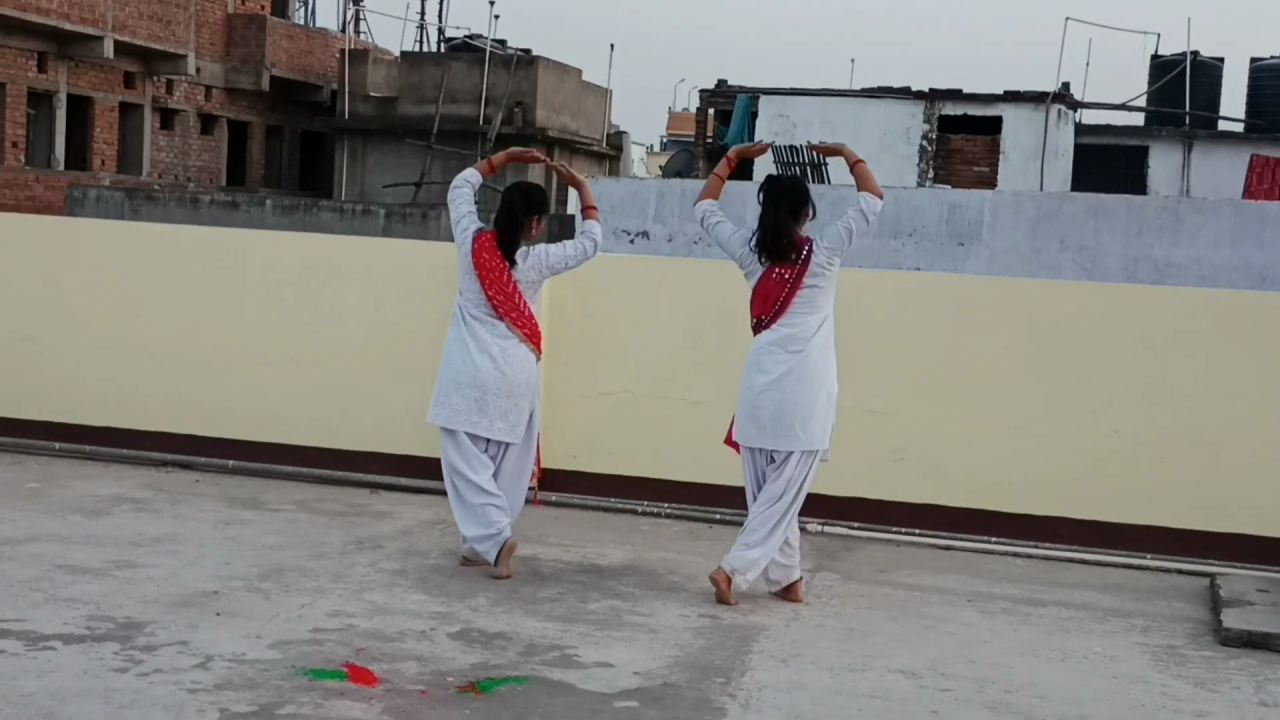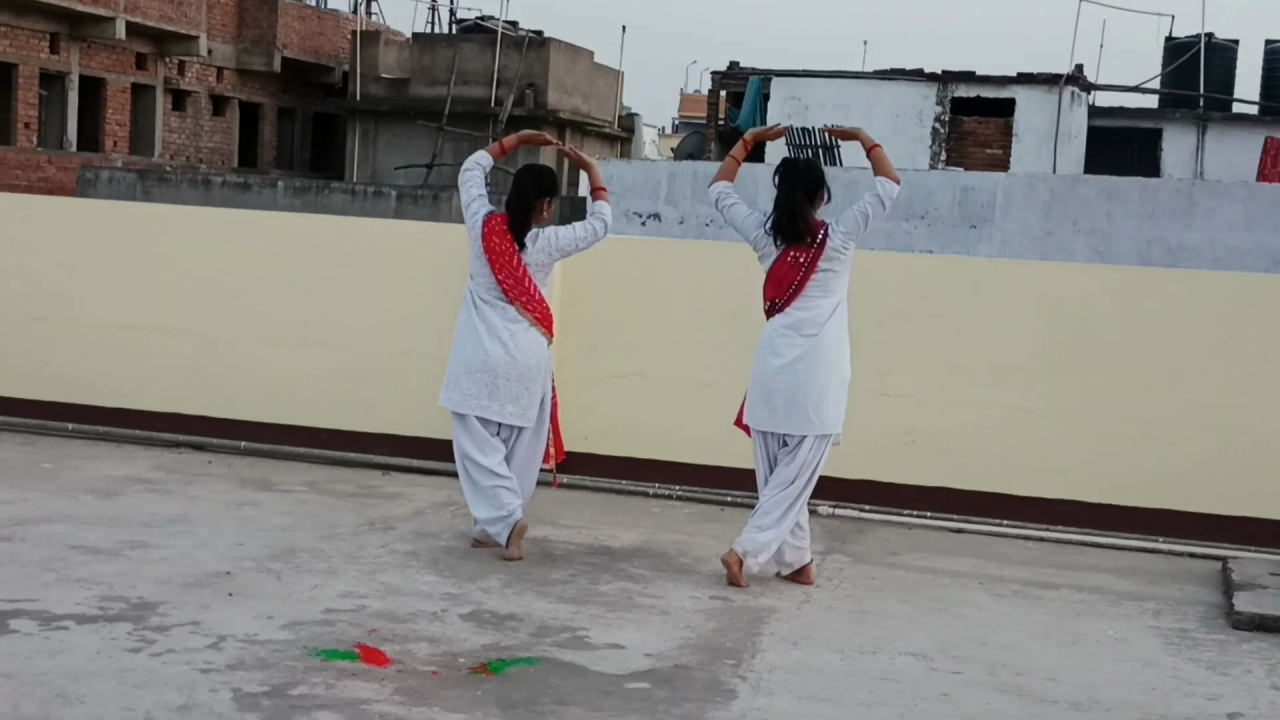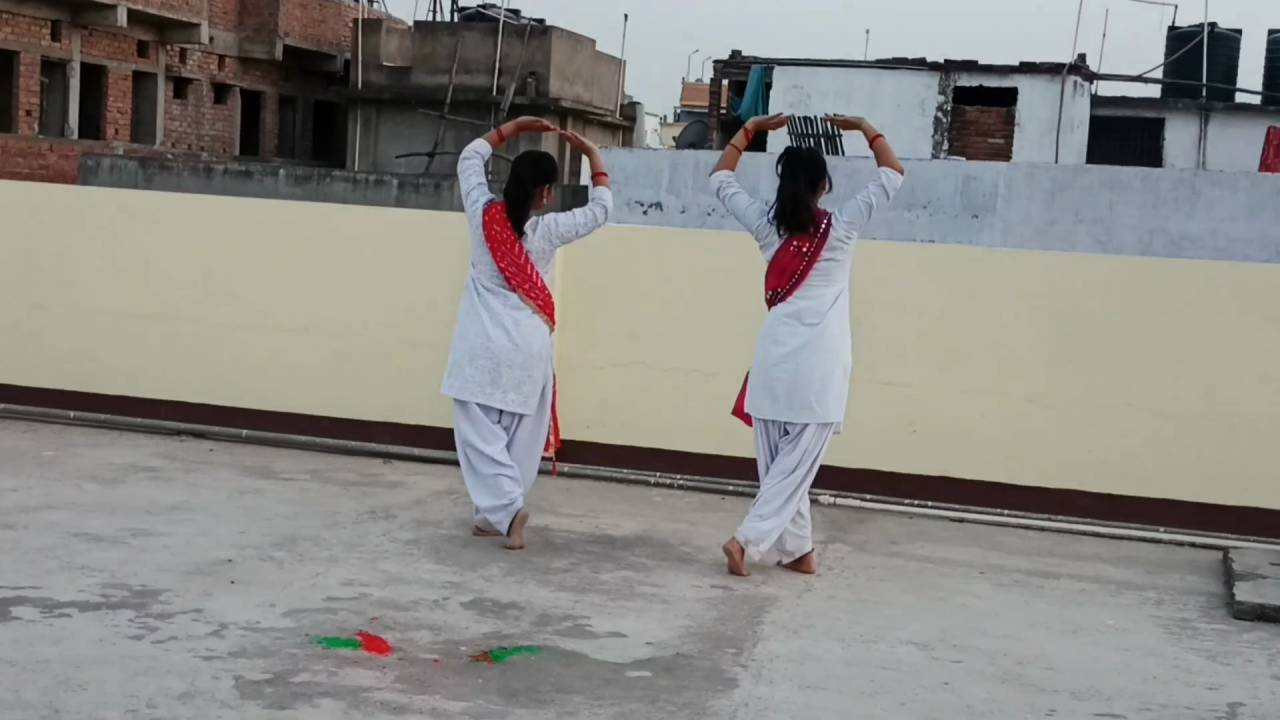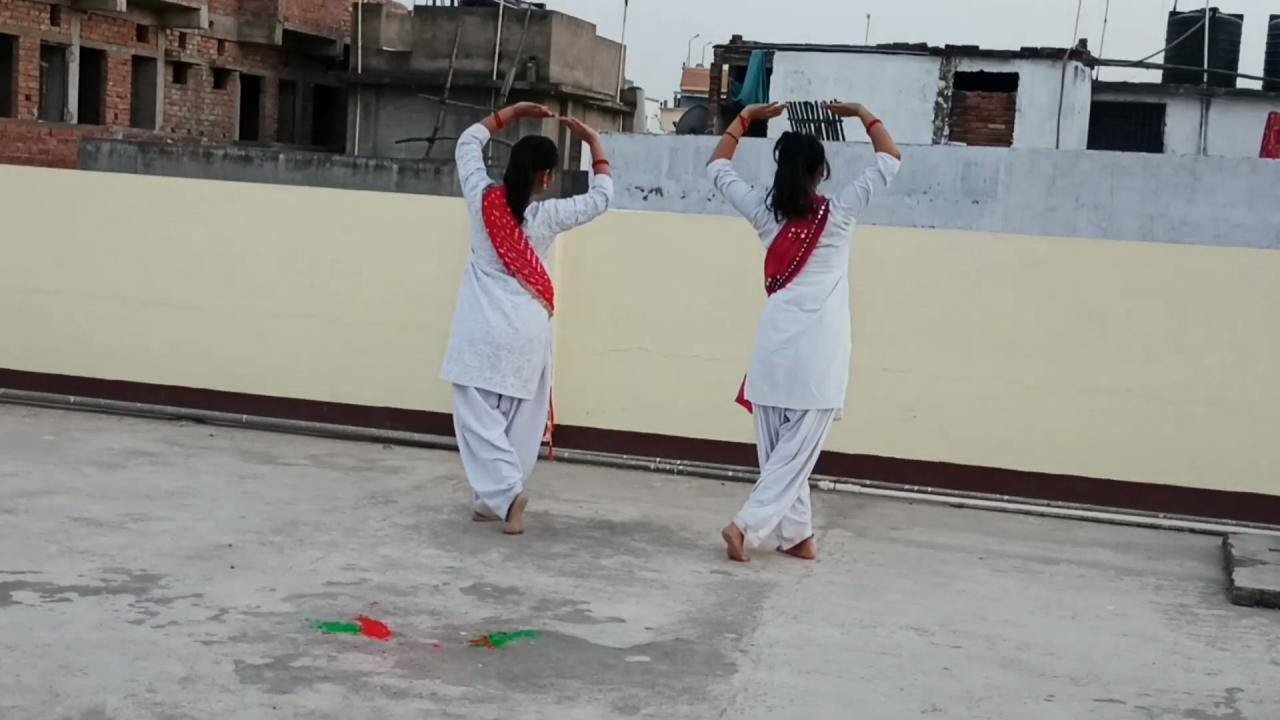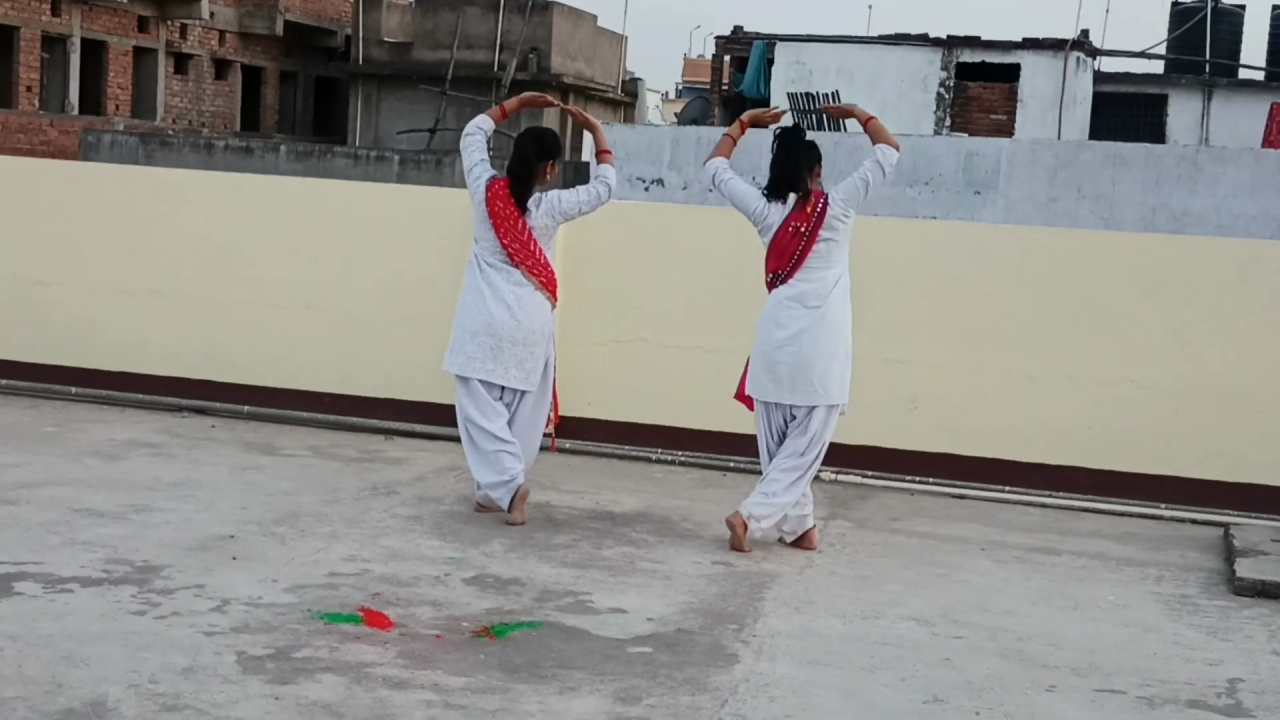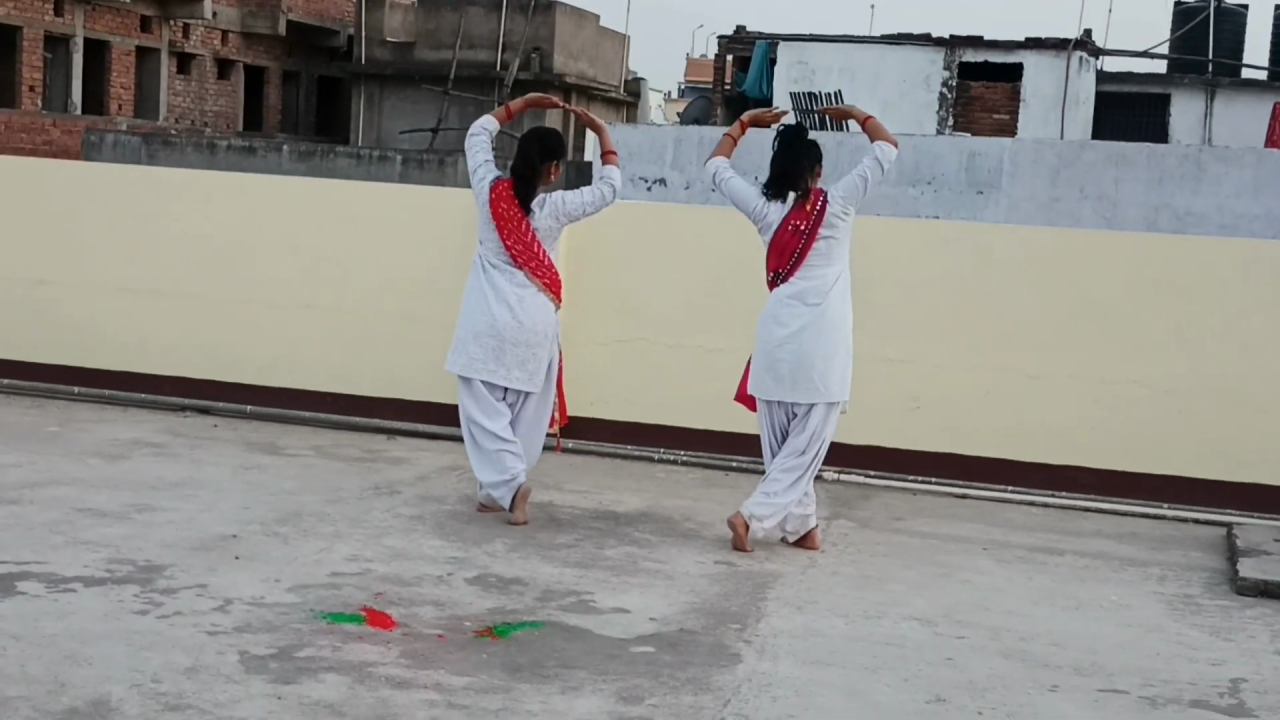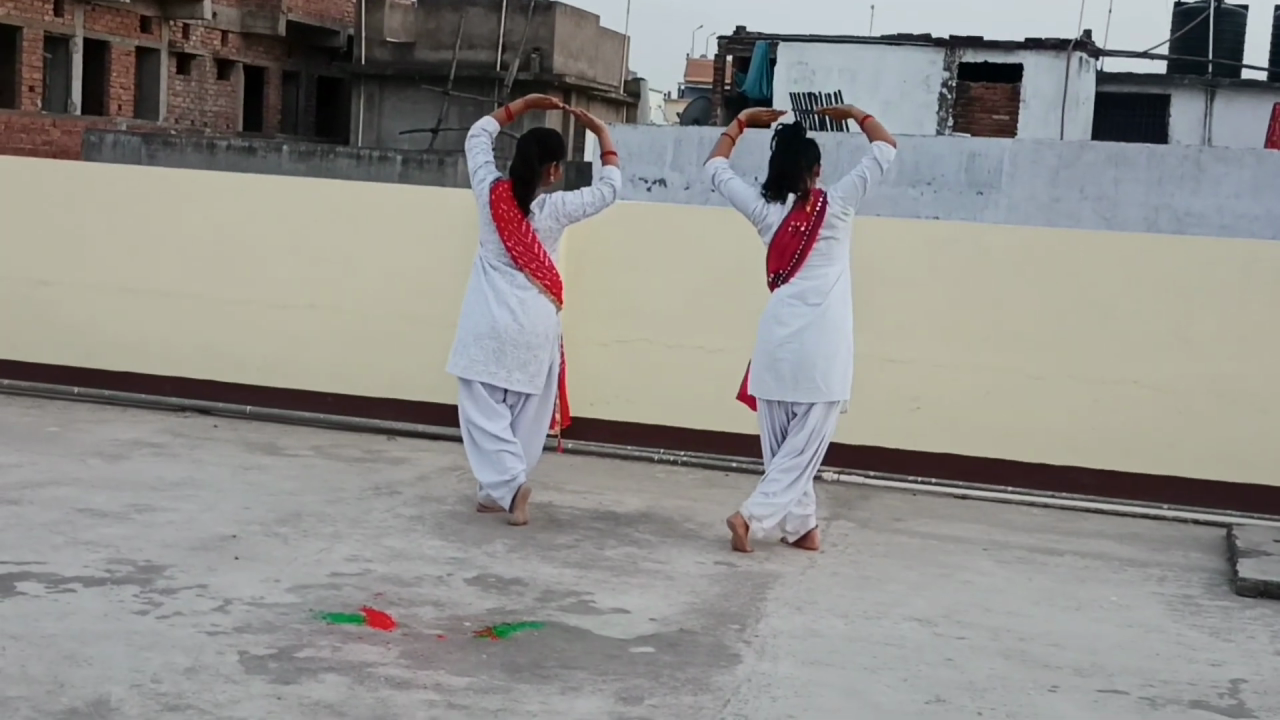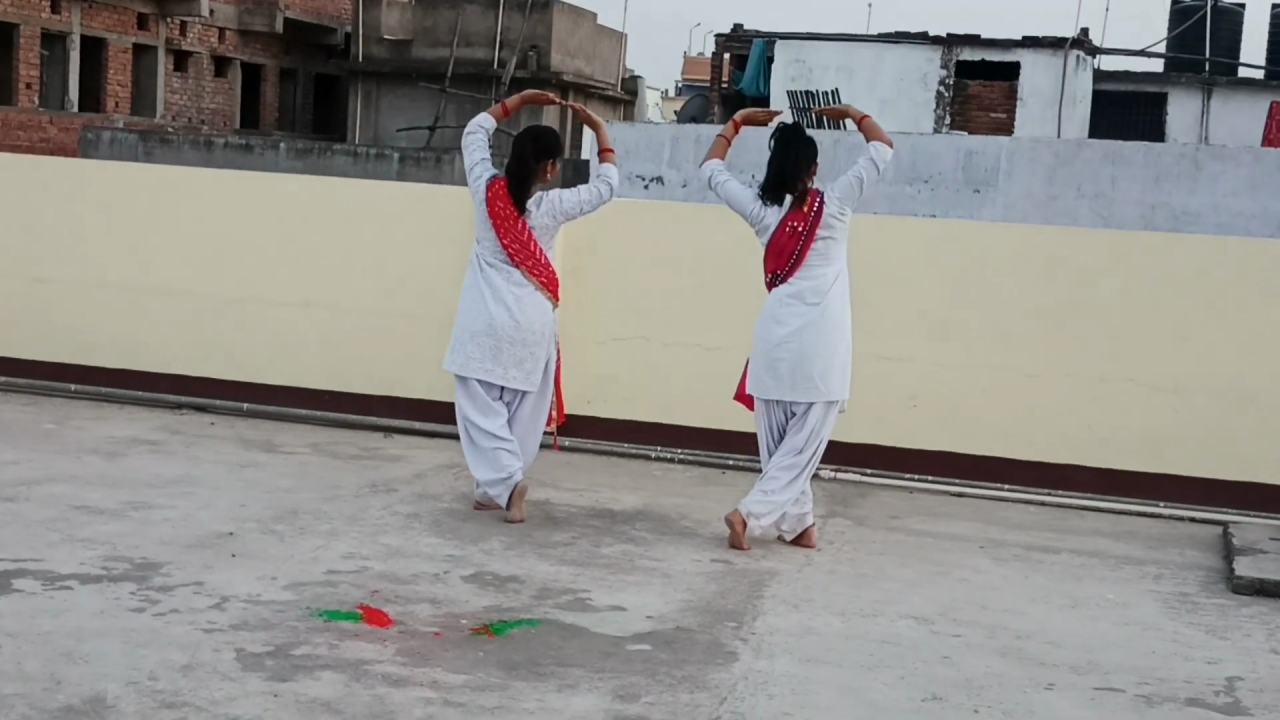
dt=0.4s
person 1, frame 1
left shoulder: (751, 254)
right shoulder: (824, 254)
left elbow: (705, 208)
right elbow: (872, 199)
left wrist: (732, 157)
right wrist: (847, 154)
left hip: (762, 385)
right hip: (805, 391)
left knee: (767, 490)
right knee: (785, 492)
left ankle: (786, 578)
right ankle: (735, 569)
person 1, frame 2
left shoulder: (765, 236)
right shoulder: (839, 238)
left elbow: (720, 189)
right elbow: (889, 185)
left wrist: (749, 140)
right wrist: (863, 139)
left hip: (773, 368)
right hip: (818, 375)
left knee: (777, 474)
right knee: (795, 476)
left ankle: (796, 560)
right ankle: (747, 551)
person 1, frame 3
left shoulder: (766, 226)
right shoulder: (841, 228)
left elbow: (720, 179)
right elbow: (893, 175)
left wrist: (749, 129)
right wrist: (866, 129)
left hip: (775, 357)
right hip: (819, 363)
left knee: (778, 463)
right knee: (796, 465)
left ankle: (797, 549)
right ankle: (747, 540)
person 1, frame 4
left shoulder: (765, 213)
right shoulder: (839, 213)
left elbow: (718, 168)
right elbow: (890, 160)
left wrist: (745, 117)
right wrist: (863, 115)
left hip: (775, 344)
right hip: (819, 350)
left knee: (778, 450)
right knee: (796, 452)
left ankle: (797, 535)
right ankle: (748, 525)
person 1, frame 5
left shoulder: (765, 210)
right shoulder: (838, 207)
left elbow: (716, 167)
right elbow: (888, 152)
left wrist: (745, 121)
right wrist: (857, 113)
left hip: (777, 339)
right hip: (821, 346)
left knee: (779, 445)
right knee: (805, 446)
left ankle: (798, 526)
right ankle: (752, 516)
person 1, frame 6
left shoulder: (765, 208)
right shoulder: (838, 205)
left elbow: (717, 166)
right elbow: (887, 148)
left wrist: (745, 122)
right wrist: (855, 114)
left hip: (778, 338)
right hip: (823, 344)
left knee: (781, 443)
right knee: (806, 444)
left ankle: (800, 526)
right ankle: (753, 516)
person 1, frame 7
left shoulder: (764, 209)
right shoulder: (837, 205)
left elbow: (716, 166)
right elbow: (886, 148)
left wrist: (742, 121)
right wrist: (854, 113)
left hip: (778, 338)
right hip: (823, 343)
left knee: (782, 443)
right knee: (805, 444)
left ankle: (800, 526)
right ankle: (752, 516)
person 1, frame 8
left shoulder: (761, 210)
right shoulder: (834, 205)
left elbow: (712, 168)
right elbow: (882, 148)
left wrist: (737, 121)
right wrist: (852, 113)
left hip: (776, 338)
right hip: (822, 342)
left knee: (779, 442)
right knee: (804, 443)
left ankle: (797, 523)
right ankle: (751, 513)
person 2, frame 1
left shoulder: (472, 243)
right shoulder: (537, 260)
left elbow: (461, 186)
right elbow: (589, 242)
left wrist: (505, 157)
right wrist: (582, 187)
left hip: (469, 374)
right hip: (515, 376)
left knee: (467, 460)
right knee: (506, 466)
left ankle: (492, 537)
right ankle: (481, 543)
person 2, frame 2
left shoulder: (483, 226)
right shoulder: (547, 244)
left elbow: (471, 170)
right elbow: (600, 223)
left wrist: (517, 140)
right wrist: (591, 169)
left hip: (480, 357)
right hip: (526, 360)
left knee: (478, 444)
right knee: (519, 449)
left ankle: (504, 520)
right ankle: (491, 526)
person 2, frame 3
left shoulder: (484, 214)
right shoulder: (548, 230)
left elbow: (470, 157)
right elbow: (600, 209)
left wrist: (515, 127)
right wrist: (592, 154)
left hip: (483, 344)
right hip: (528, 347)
left knee: (480, 431)
right knee: (520, 437)
left ankle: (505, 509)
right ankle: (494, 514)
person 2, frame 4
left shoulder: (483, 199)
right shoulder: (548, 216)
left elbow: (468, 142)
right elbow: (601, 196)
left wrist: (513, 112)
right wrist: (593, 141)
left hip: (482, 329)
right hip: (528, 331)
left knee: (479, 416)
right knee: (519, 421)
left ankle: (504, 493)
right ankle: (494, 498)
person 2, frame 5
left shoulder: (486, 191)
right shoulder: (551, 207)
left elbow: (473, 133)
right elbow: (603, 186)
left wrist: (519, 102)
right wrist: (596, 131)
left hip: (485, 320)
right hip: (530, 323)
left knee: (481, 407)
right knee: (522, 413)
left ankle: (506, 484)
right ankle: (496, 490)
person 2, frame 6
left shoulder: (490, 191)
right shoulder: (556, 208)
left elbow: (478, 133)
right elbow: (609, 187)
left wrist: (523, 104)
right wrist: (602, 132)
left hip: (488, 321)
right hip: (534, 324)
left knee: (484, 407)
right knee: (525, 413)
left ankle: (507, 483)
right ankle: (498, 489)
person 2, frame 7
left shoulder: (490, 192)
right shoulder: (557, 209)
left elbow: (478, 135)
right elbow: (609, 187)
left wrist: (524, 105)
right wrist: (601, 132)
left hip: (489, 322)
right hip: (535, 325)
left knee: (484, 409)
right knee: (526, 415)
left ankle: (507, 484)
right ankle: (499, 489)
person 2, frame 8
left shoulder: (487, 190)
right shoulder: (553, 206)
left elbow: (475, 132)
right elbow: (605, 186)
left wrist: (519, 101)
right wrist: (599, 129)
left hip: (485, 319)
right hip: (531, 323)
left knee: (481, 406)
right knee: (522, 413)
left ankle: (504, 482)
right ankle: (495, 487)
